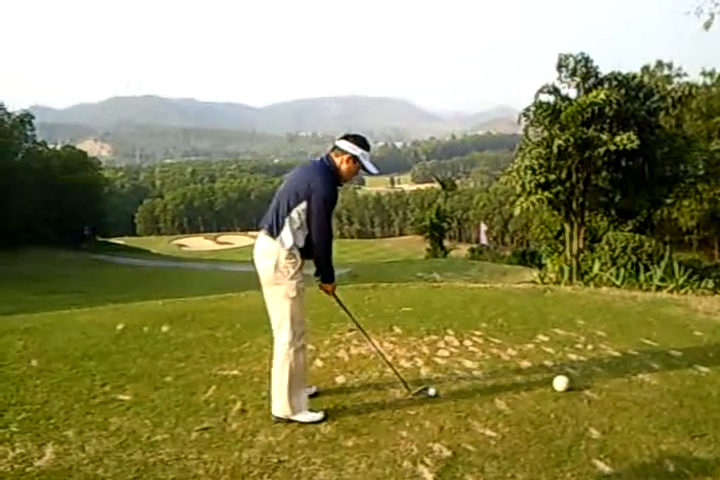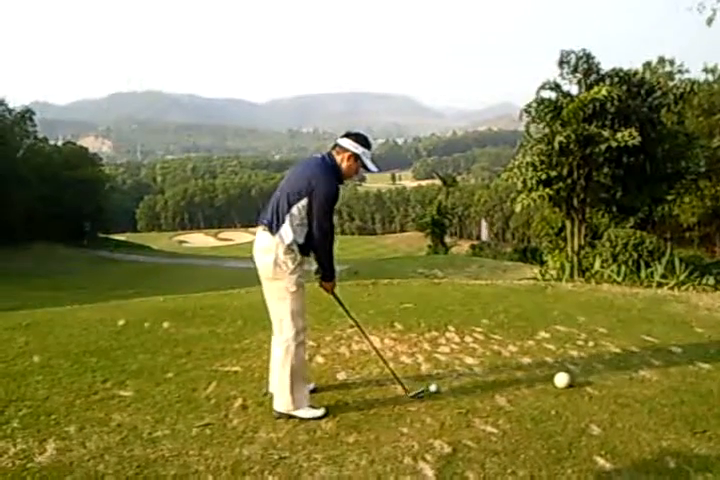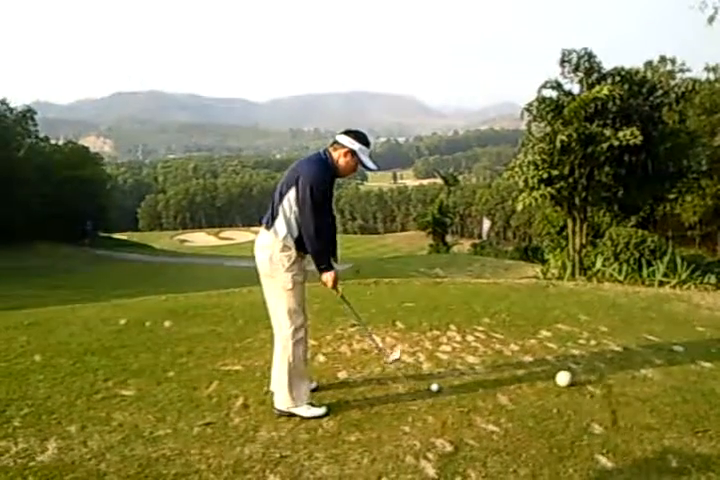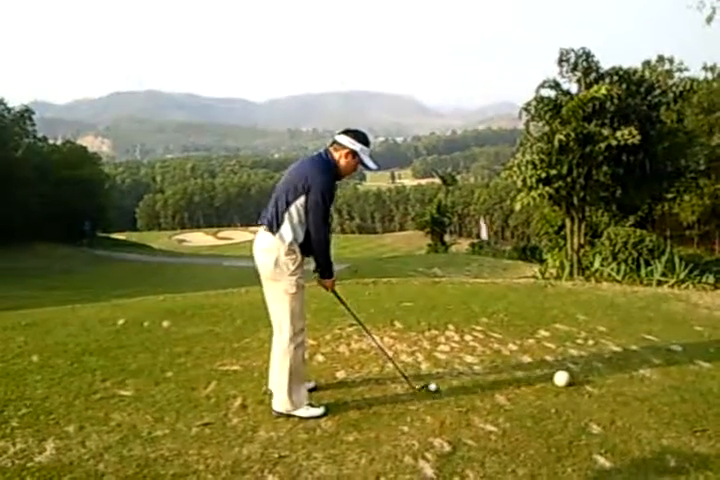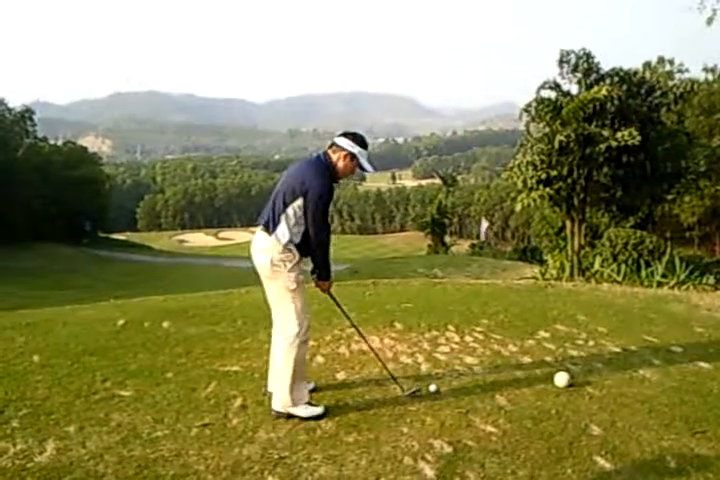
dt=0.4s
person 1, frame 1
left shoulder: (312, 170)
right shoulder: (323, 185)
right elbow: (321, 235)
left wrist: (322, 271)
right wrist: (327, 276)
left hip: (272, 248)
right hip: (280, 256)
left knee: (288, 327)
right knee: (291, 333)
left ankle: (288, 386)
right ankle: (288, 407)
person 1, frame 2
left shoulder: (314, 167)
right shoulder: (325, 181)
right elbow: (321, 232)
left wrist: (323, 269)
right wrist: (327, 274)
left hip: (274, 246)
right hip: (280, 252)
left knee: (287, 323)
right knee: (292, 328)
left ankle: (283, 383)
right ankle: (289, 402)
person 1, frame 3
left shoulder: (321, 172)
right shoulder: (313, 172)
left elbow: (325, 220)
right elbow: (310, 224)
left wrist: (331, 261)
right wrist: (324, 267)
left hip: (288, 250)
right hip: (279, 251)
left knee: (296, 321)
right knee: (290, 326)
left ankle: (287, 381)
right ankle: (290, 400)
person 1, frame 4
left shoulder: (311, 165)
right shoulder: (321, 177)
right elbow: (319, 229)
left wrist: (322, 267)
right wrist: (326, 272)
left hip: (273, 245)
right hip: (280, 252)
left knee: (287, 323)
right knee: (290, 328)
left ankle: (283, 381)
right ankle: (287, 401)
person 1, frame 5
left shoulder: (309, 166)
right shoulder: (320, 180)
right elbow: (318, 231)
left wrist: (318, 267)
right wrist: (324, 273)
left hip: (272, 246)
right hip: (279, 253)
left knee: (286, 322)
right knee: (295, 327)
left ankle: (281, 382)
right ankle: (288, 400)
